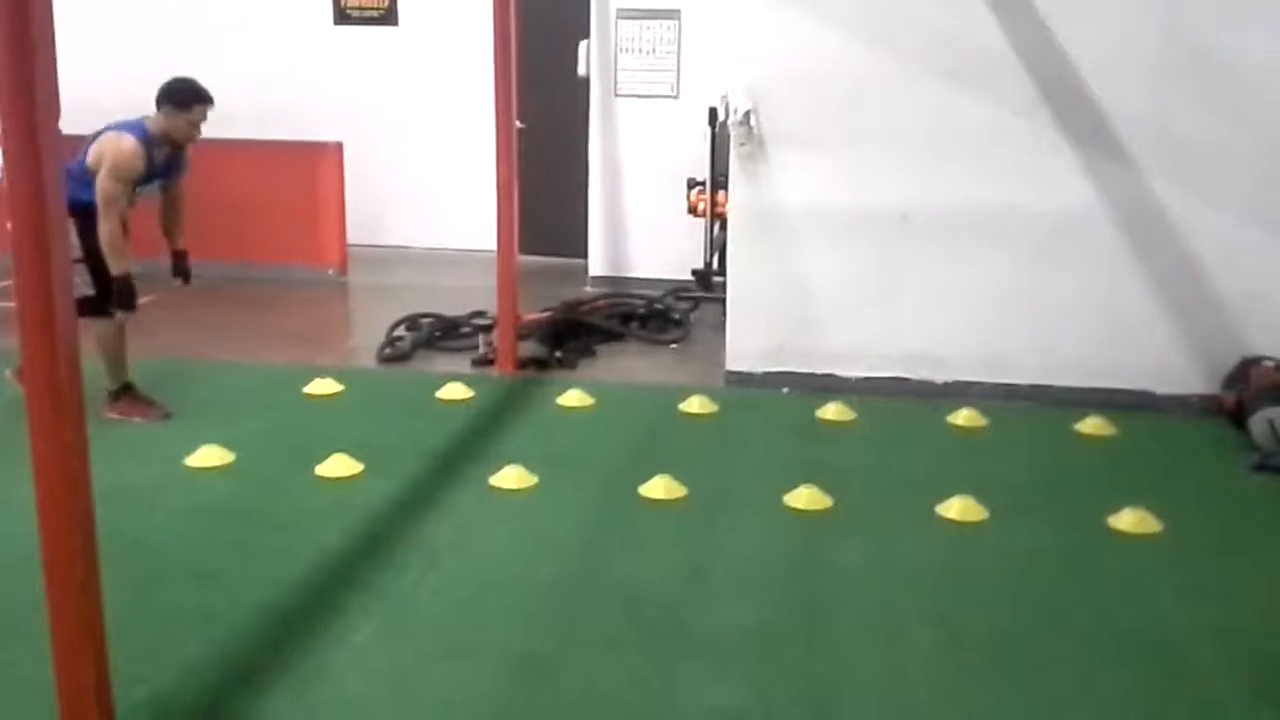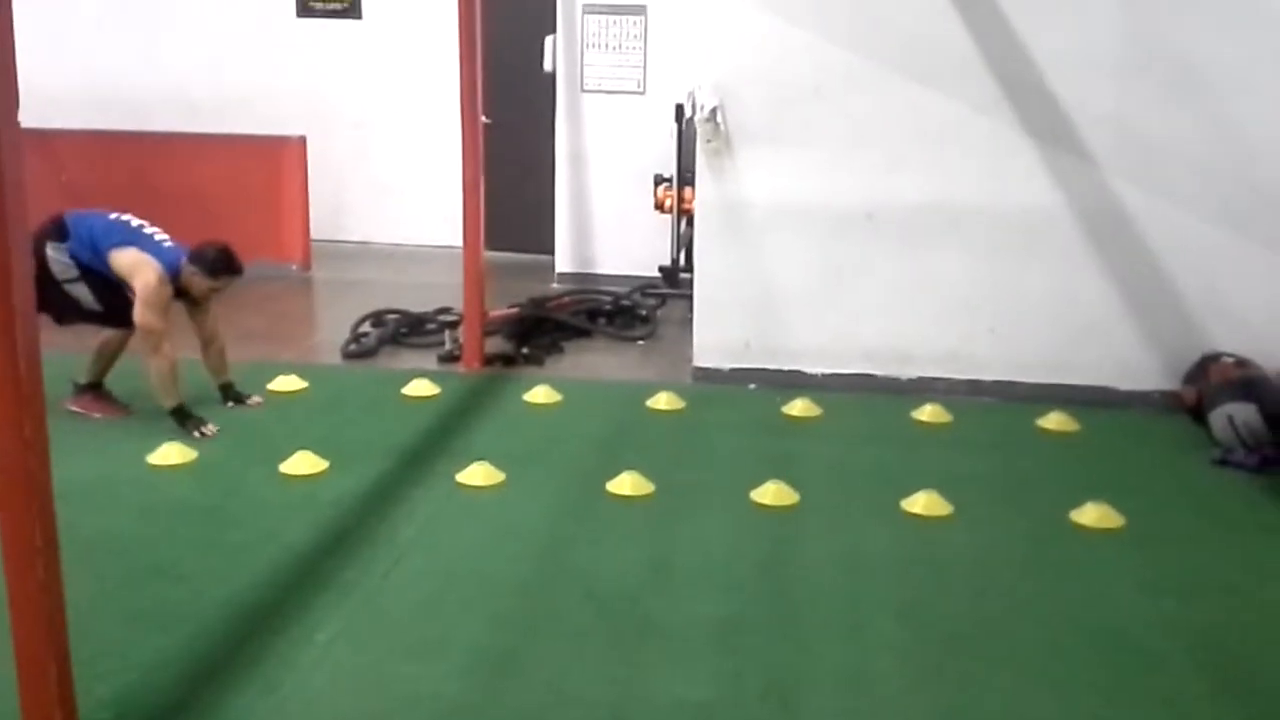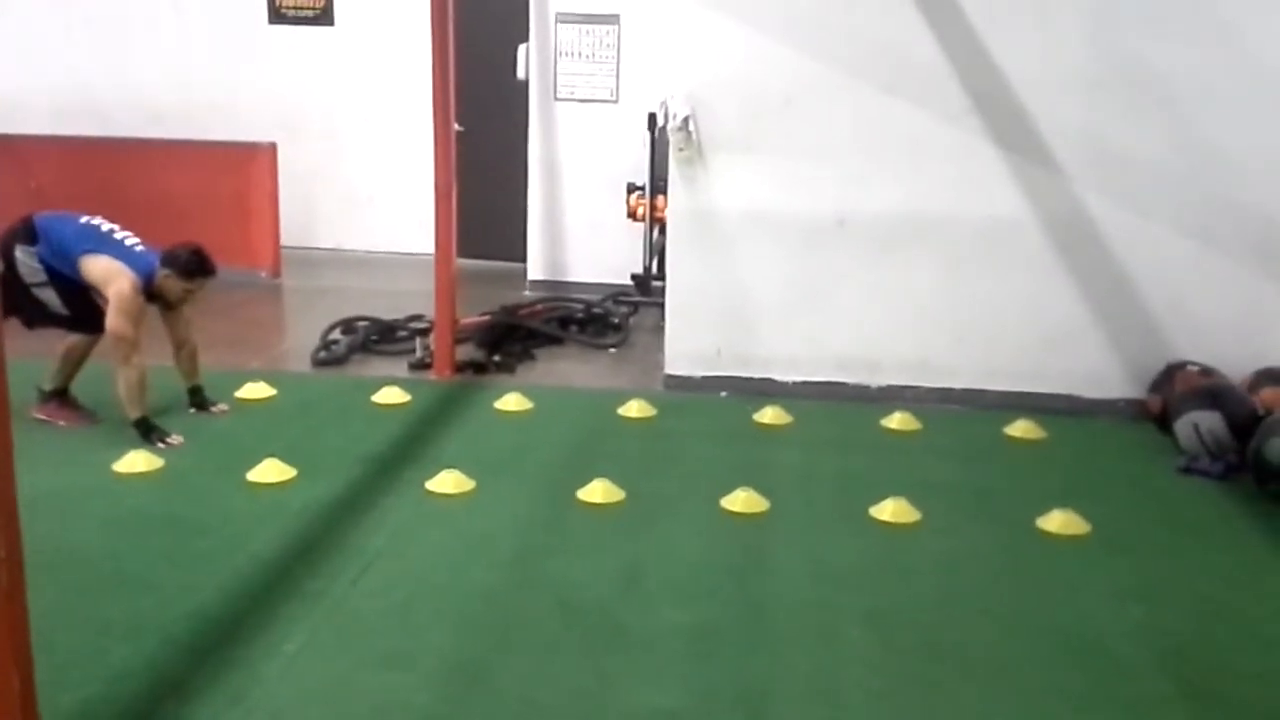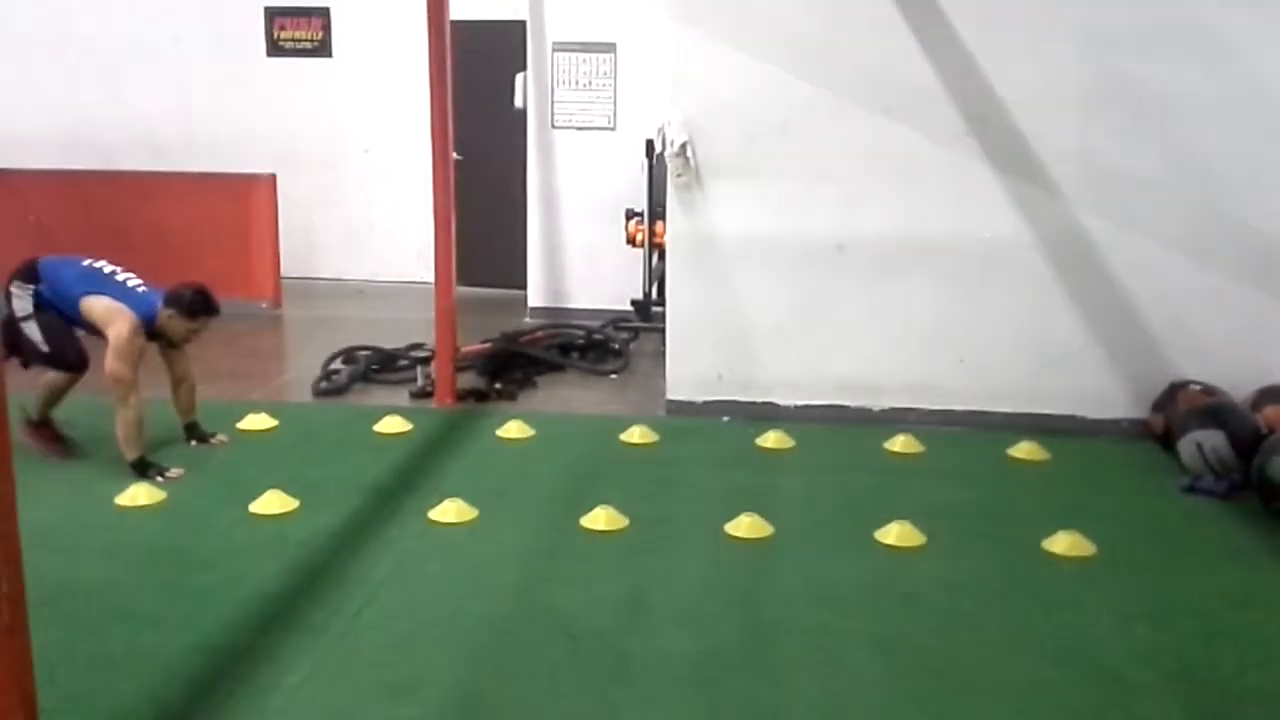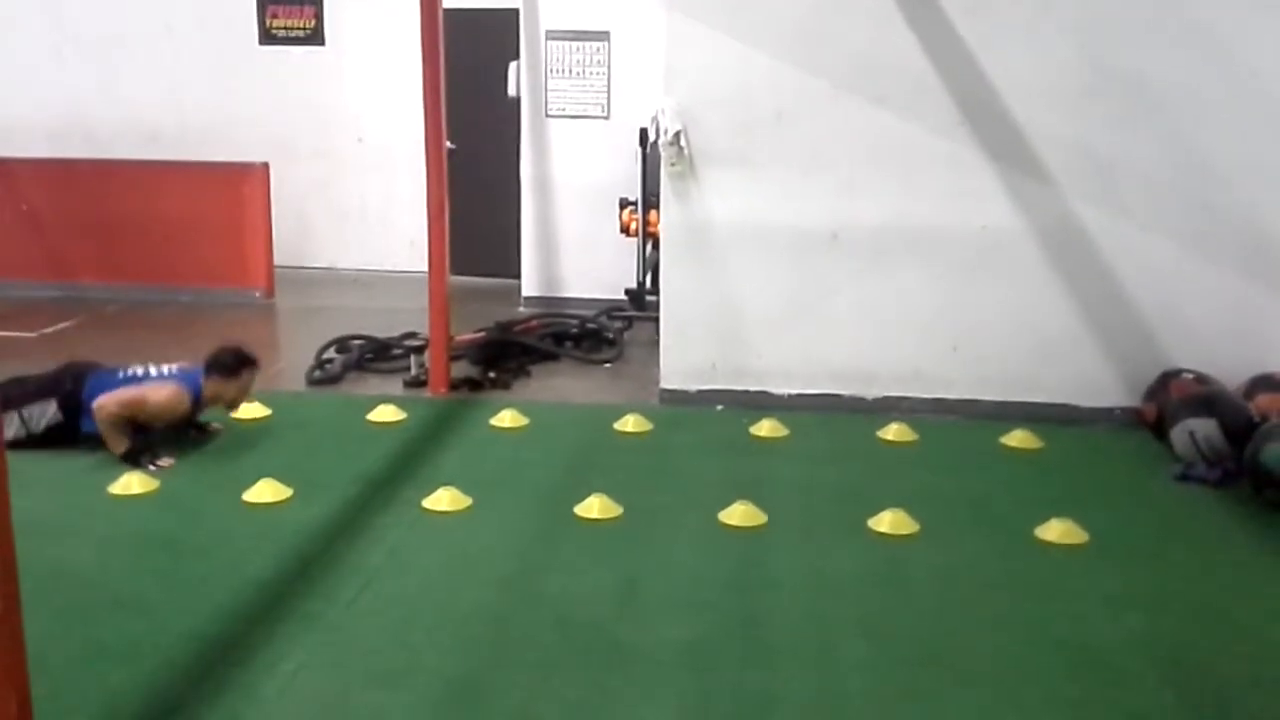
dt=1s
person 1, frame 1
left shoulder: (176, 150)
right shoulder: (125, 149)
left elbow: (172, 203)
right elbow: (108, 220)
left wrist: (178, 251)
right wrist: (121, 279)
left hip: (102, 217)
right hip: (70, 214)
left knee: (73, 301)
right knee: (105, 302)
right ankle: (120, 395)
person 1, frame 2
left shoulder: (192, 274)
right shoulder: (154, 281)
left elbow: (210, 339)
right elbow: (157, 351)
left wrist: (227, 388)
right wrist: (180, 413)
left hip: (85, 239)
right hip: (58, 243)
right knee: (122, 320)
right ankle: (87, 392)
person 1, frame 3
left shoulder: (165, 276)
right shoulder: (127, 287)
left elbow: (183, 341)
right elbow: (128, 360)
left wrist: (196, 394)
right wrist: (143, 425)
left hip: (55, 240)
right hip: (27, 244)
right knee: (88, 326)
right ankle: (51, 398)
person 1, frame 4
left shoulder: (168, 312)
right shoulder: (128, 328)
left elbow: (182, 378)
right elbow: (126, 400)
left wrist: (192, 428)
right wrist: (139, 464)
left hip: (62, 283)
right hip: (31, 285)
right knee: (69, 363)
right ankle: (38, 424)
person 1, frame 5
left shoulder: (203, 377)
right shoulder: (176, 399)
right elbow: (104, 407)
left wrist: (189, 422)
right wrist: (131, 455)
left hip: (90, 380)
right hip: (71, 398)
